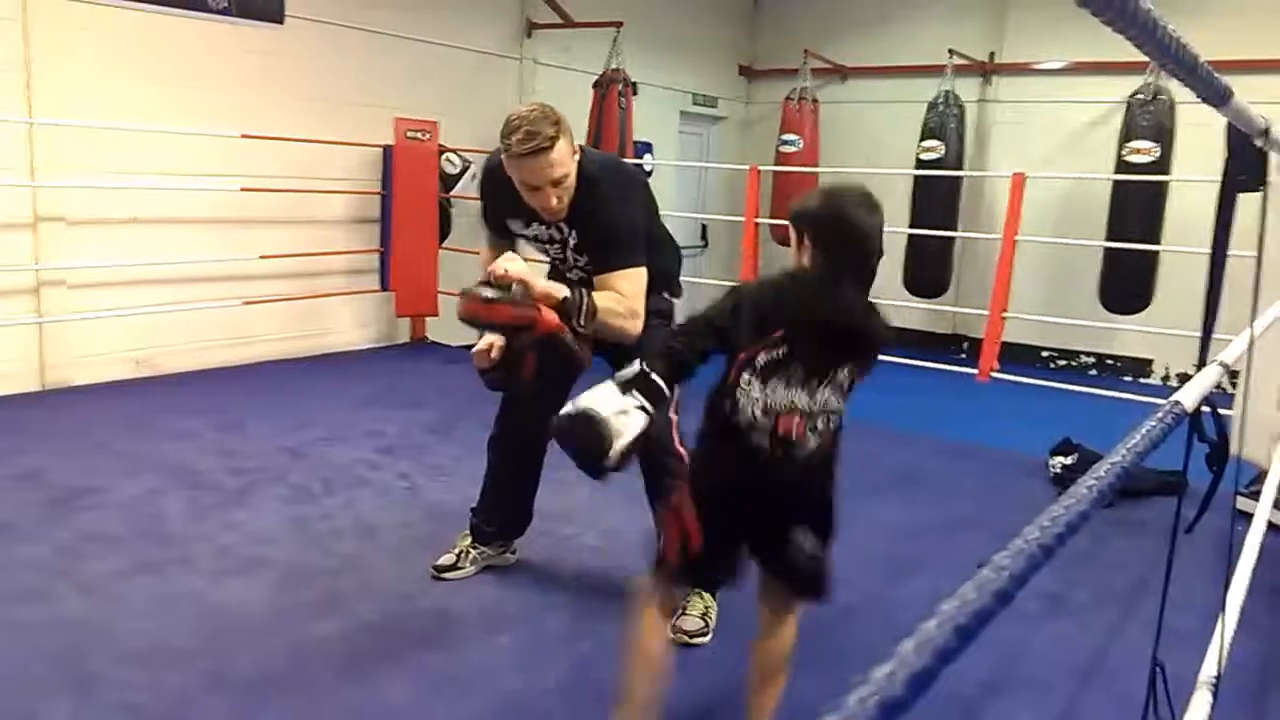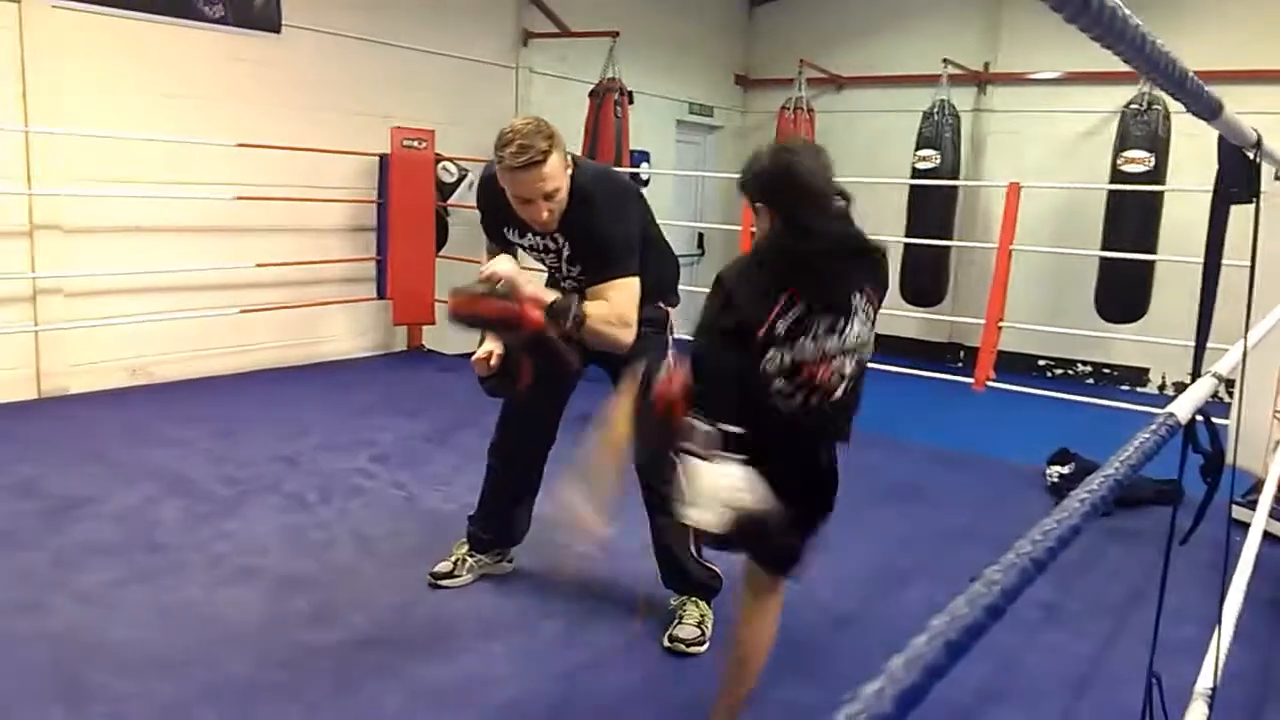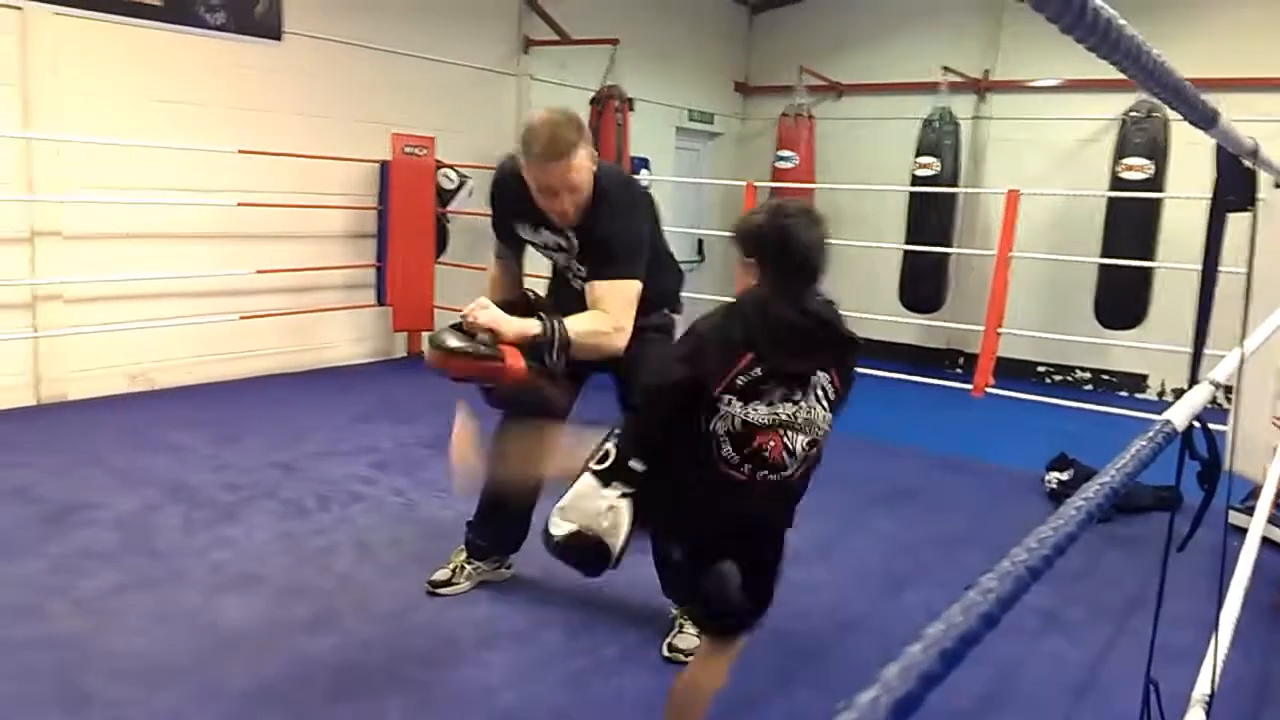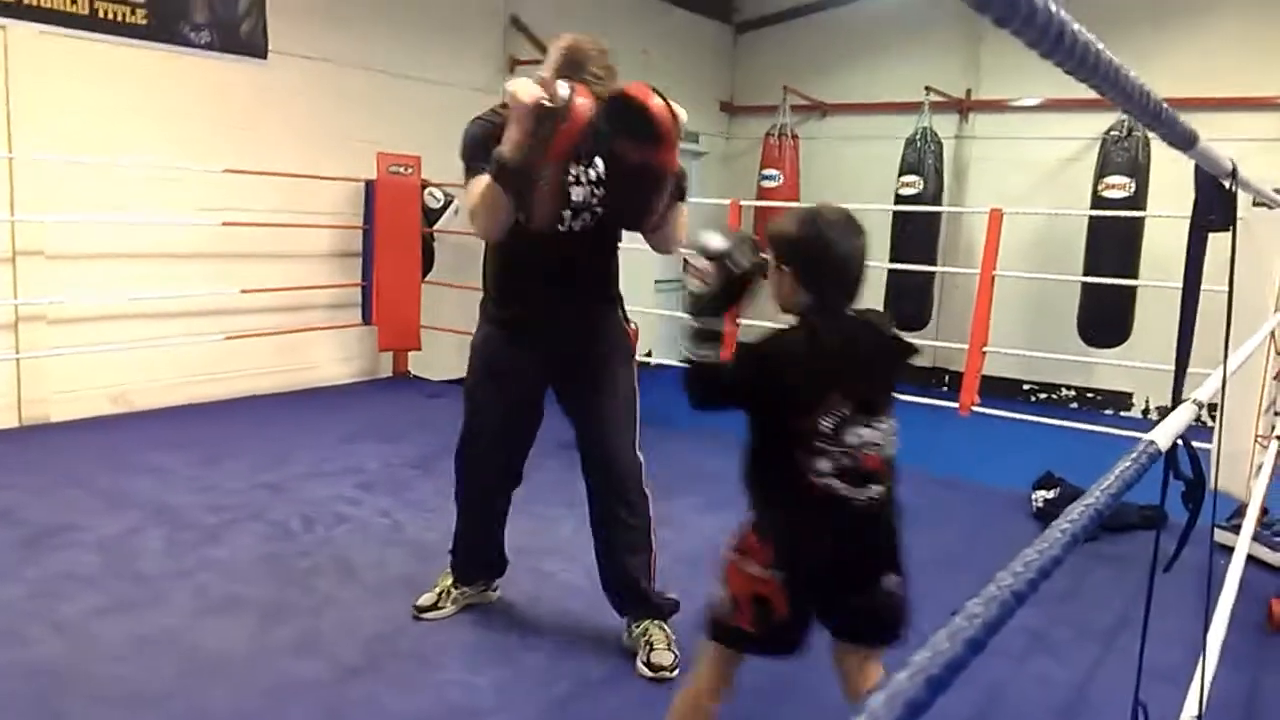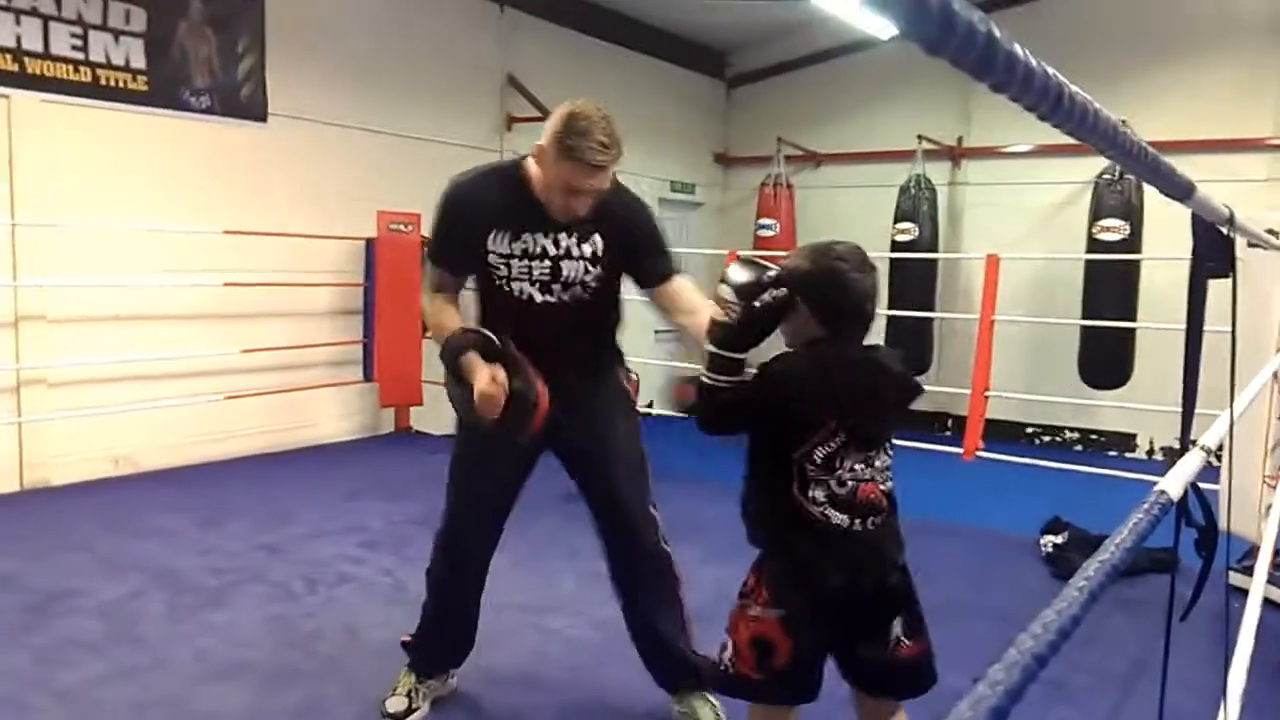
dt=0.7s
person 1, frame 1
left shoulder: (615, 188)
right shoulder: (496, 177)
left elbow: (626, 319)
right elbow: (499, 246)
left wrist: (542, 289)
right wrist: (499, 326)
left hip: (639, 298)
right hip: (564, 290)
left knee: (655, 435)
right knee: (520, 416)
right ankle: (491, 537)
person 1, frame 2
left shoulder: (606, 198)
right shoulder: (492, 190)
left elbow: (618, 330)
right elbow: (499, 257)
left wrist: (531, 294)
right wrist: (497, 334)
left hip: (637, 308)
right hip: (565, 299)
left knee: (653, 443)
right knee: (519, 423)
left ankle: (693, 591)
right ankle: (489, 545)
person 1, frame 3
left shoulder: (623, 202)
right shoulder: (507, 184)
left elbow: (612, 332)
right elbow: (507, 257)
left wrist: (521, 328)
right wrist: (497, 326)
left hip: (638, 317)
right hip: (566, 302)
right ankle: (487, 552)
person 1, frame 4
left shoulder: (619, 140)
right shoulder: (491, 130)
left elbow: (666, 242)
right elbow: (487, 225)
left wrist: (664, 169)
right wrist: (518, 138)
left hip: (594, 330)
right hip: (510, 328)
left knee: (617, 471)
right knee: (482, 463)
left ankle: (644, 615)
right ankle: (476, 575)
person 1, frame 5
left shoulder: (623, 212)
right shoulder: (473, 198)
left elbow: (672, 291)
right elbow: (437, 295)
right wrist: (472, 362)
left hip: (594, 389)
right hip: (505, 390)
left knee: (635, 535)
right knee: (463, 535)
right ankle: (431, 668)
person 2, frame 1
left shoulder: (754, 300)
right shoulder: (865, 331)
left elbow: (677, 351)
left wrist: (625, 392)
left hip: (721, 479)
right hip: (799, 497)
left knee: (660, 595)
right knee: (781, 607)
person 2, frame 2
left shoulder: (748, 277)
right shoulder: (870, 264)
left elbow: (710, 380)
left wrist: (705, 457)
right hip: (808, 462)
right knee: (766, 594)
person 2, frame 3
left shoulder: (722, 329)
right shoulder: (835, 348)
left elbow: (655, 405)
left wrist: (608, 478)
left hip: (680, 493)
right hip: (755, 527)
left knee: (593, 458)
right knee: (724, 641)
left ankle: (484, 457)
person 2, frame 4
left shoulder: (782, 356)
right shoulder: (878, 343)
left elbow: (706, 389)
left wrist: (707, 311)
left hip: (791, 537)
right hip: (868, 532)
left knee: (718, 661)
right knee: (859, 657)
person 2, frame 5
left shoulder: (788, 378)
right shoulder: (883, 373)
left elbow: (712, 415)
left wrist: (729, 338)
left hip: (798, 575)
right hip: (877, 569)
